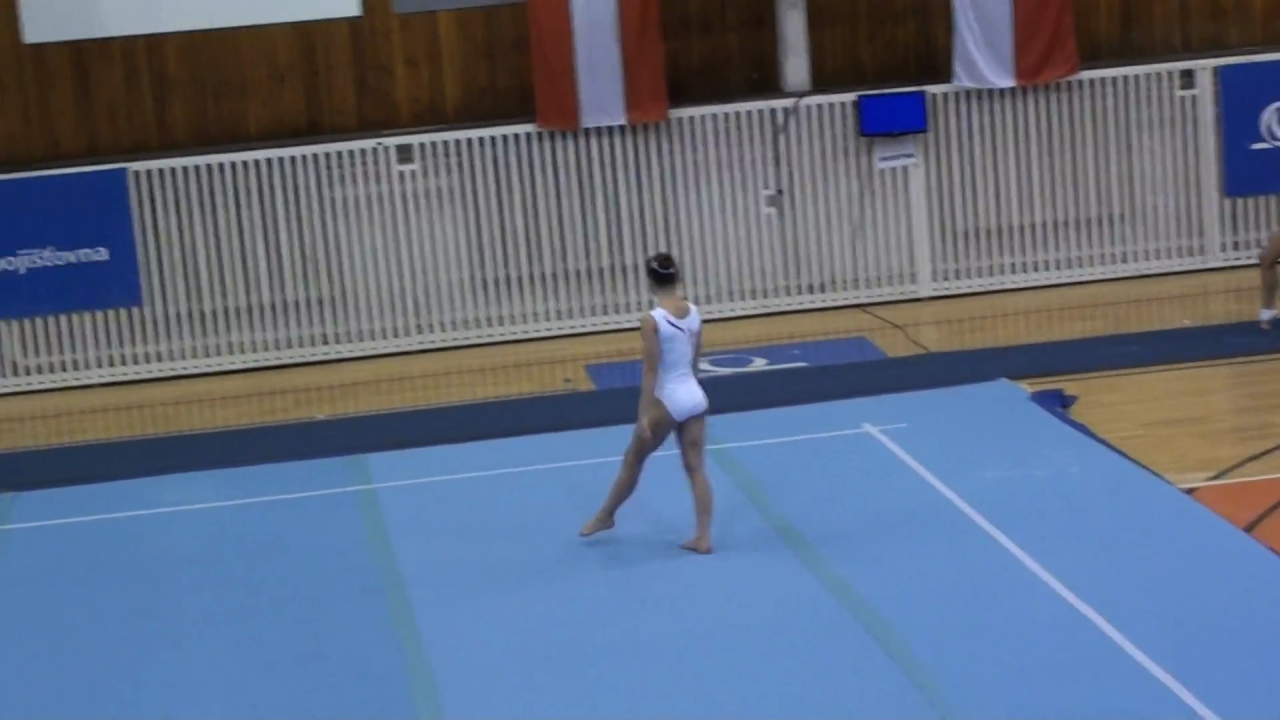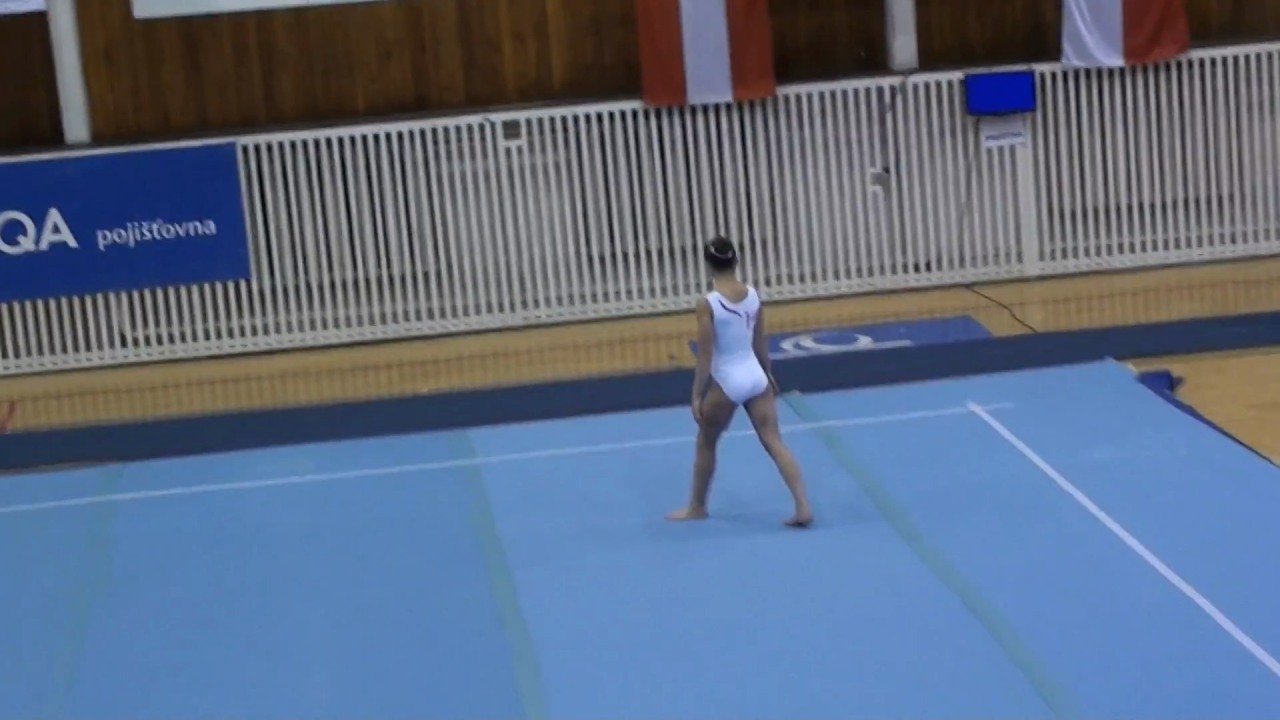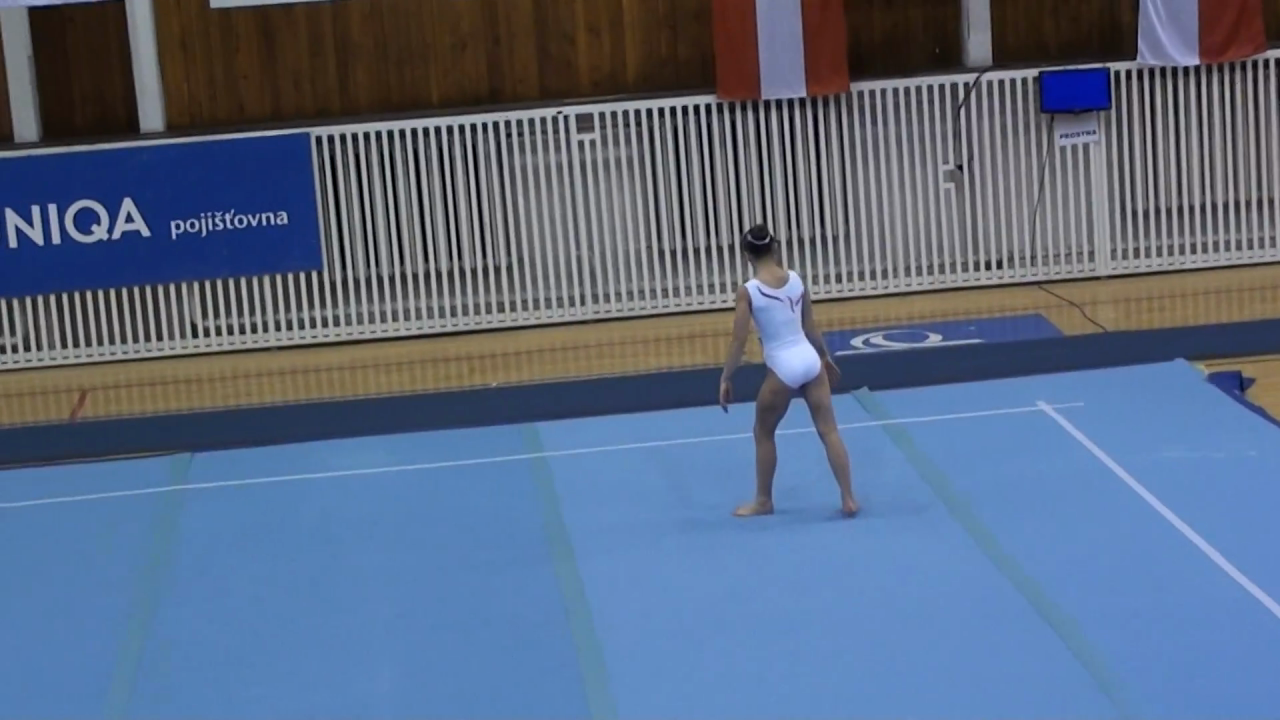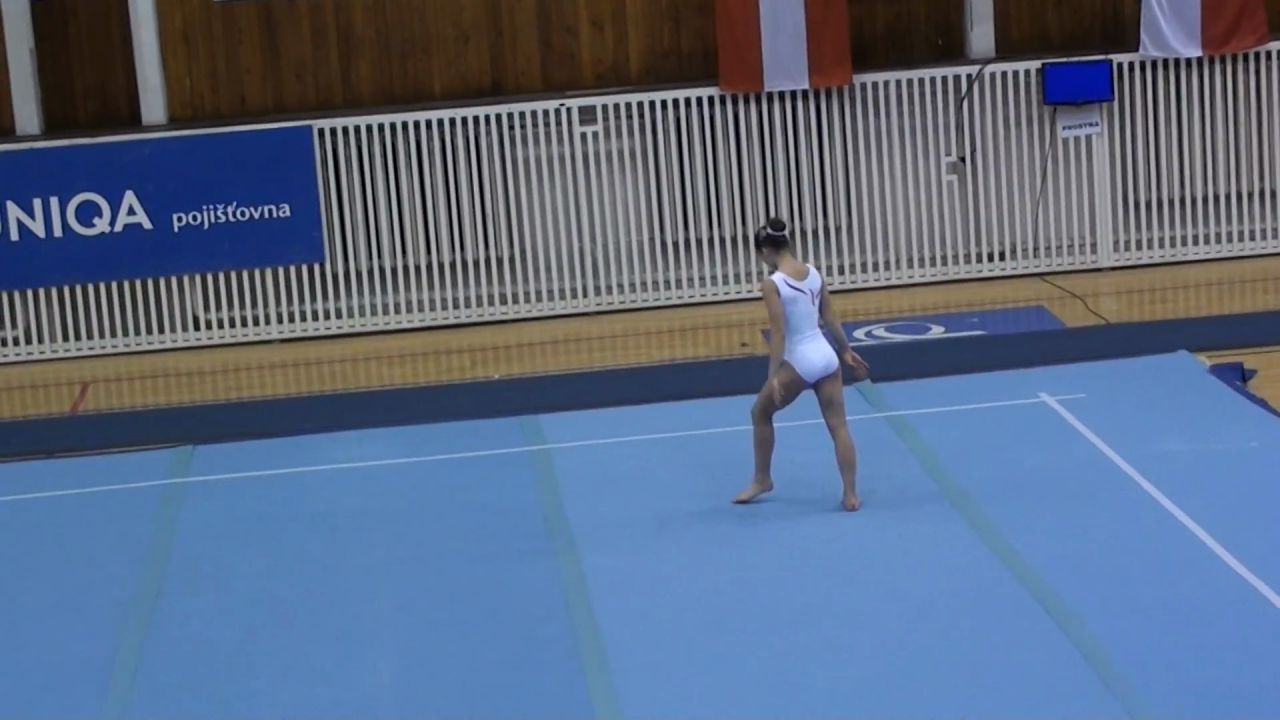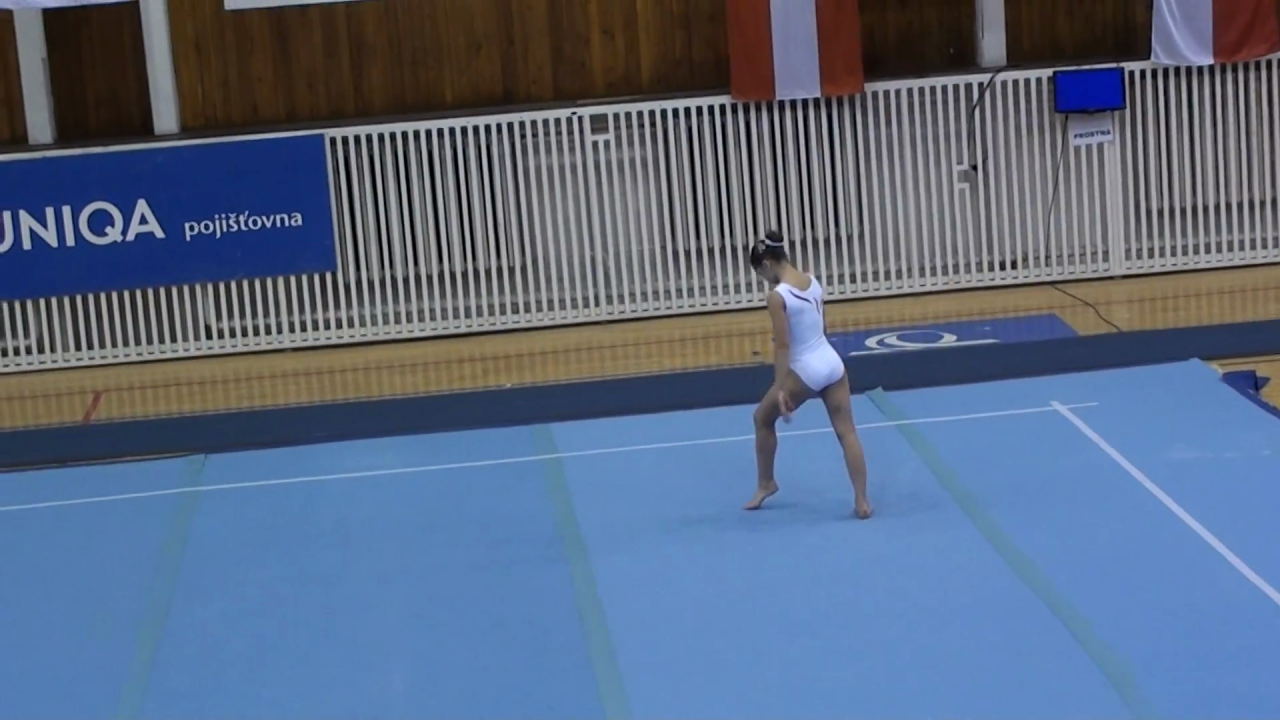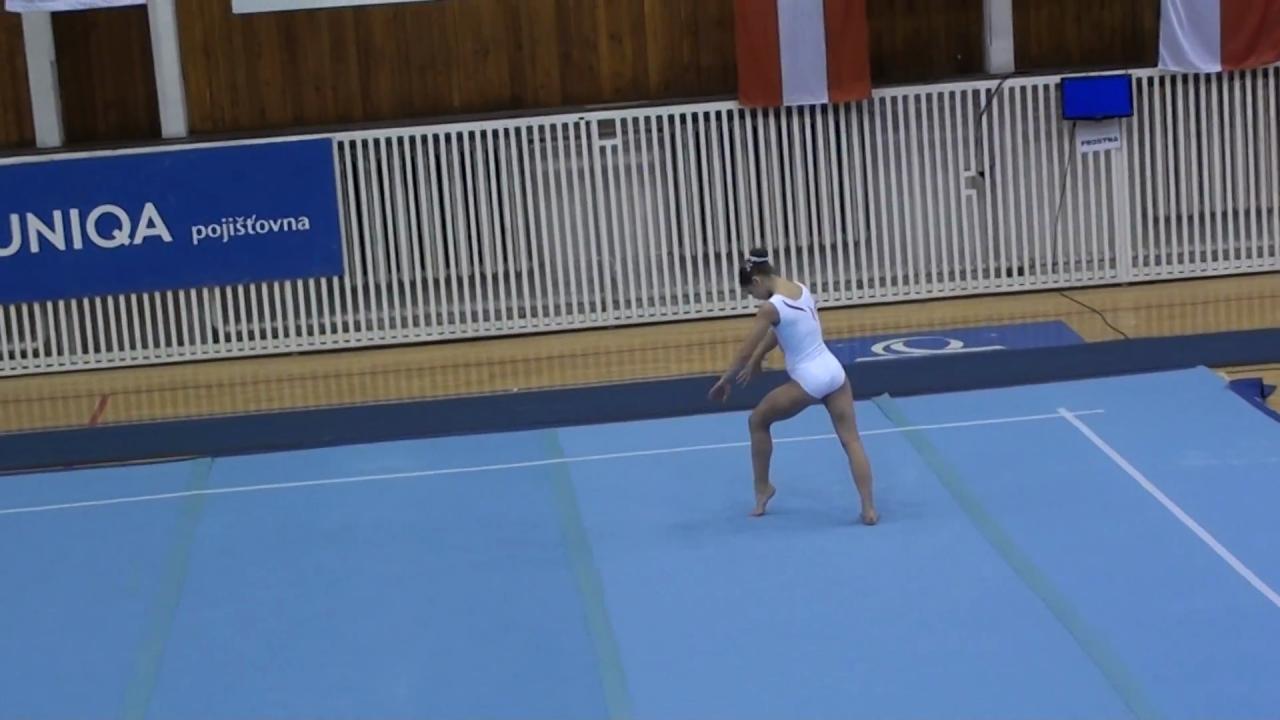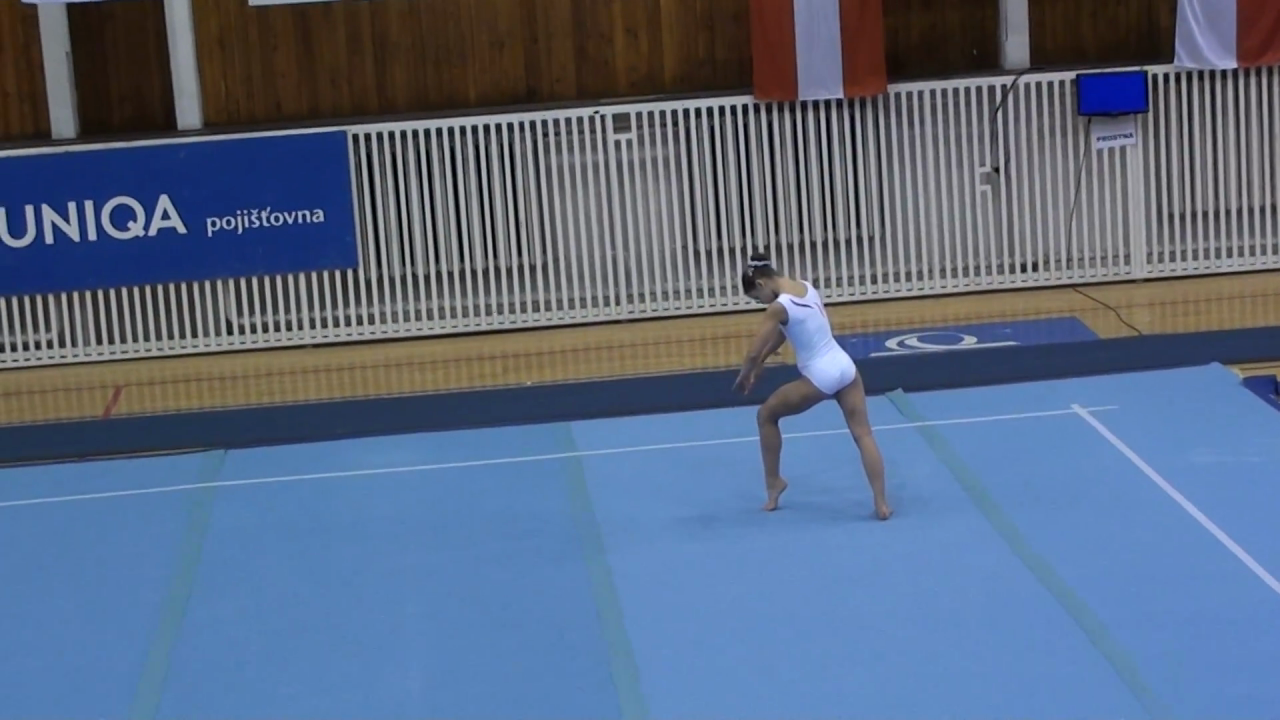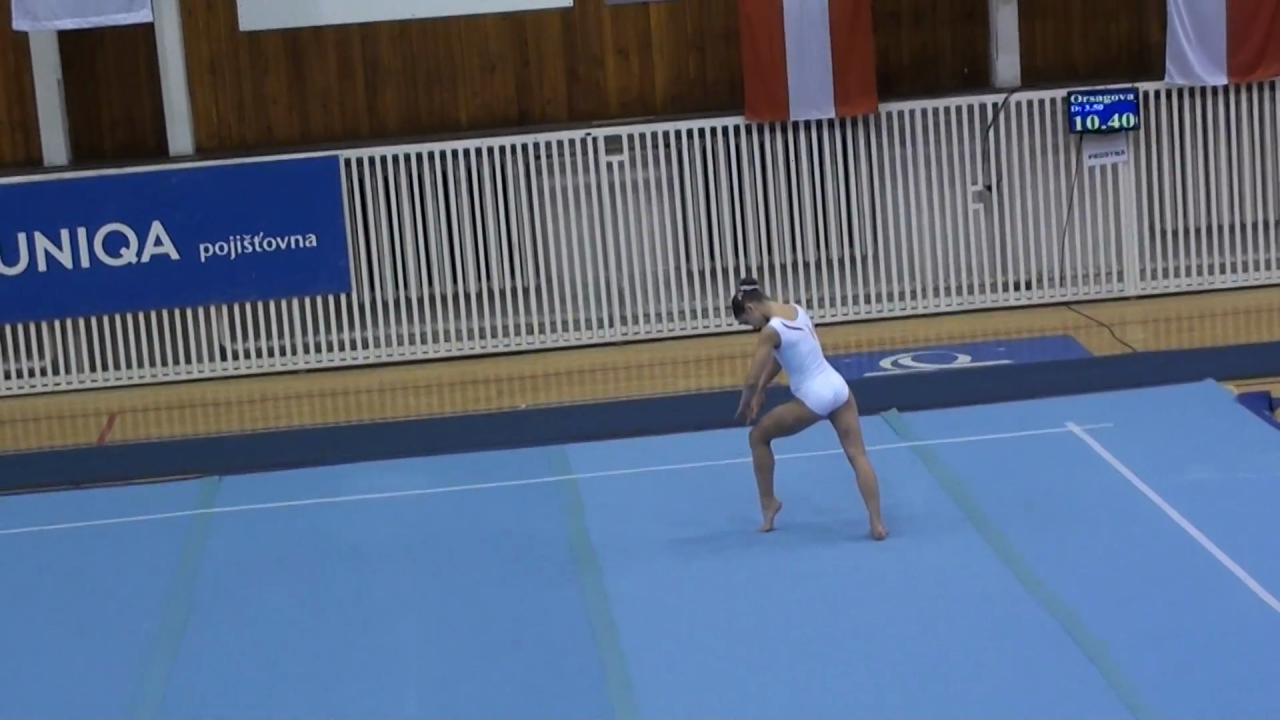
dt=0.3s
person 1, frame 1
left shoulder: (651, 320)
right shoulder: (693, 312)
left elbow: (651, 371)
left wrist: (643, 415)
left hip: (668, 401)
right hip: (695, 397)
left knee: (632, 461)
right knee: (695, 468)
left ankle: (605, 516)
right ankle: (703, 537)
person 1, frame 2
left shoulder: (707, 304)
right shoulder: (753, 295)
left elbow: (705, 355)
right elbow: (759, 342)
left wrist: (696, 395)
right wrist: (768, 374)
left hip: (728, 383)
right hip: (756, 377)
left knee: (705, 443)
right knee: (774, 442)
left ankle: (697, 506)
right ankle: (802, 506)
person 1, frame 3
left shoulder: (747, 291)
right shoulder: (796, 279)
left elbow: (739, 340)
right elbow: (810, 325)
left wrist: (725, 379)
right wrist: (825, 357)
left hip: (783, 369)
right hip: (810, 361)
left knee: (763, 432)
right knee: (829, 431)
left ankle: (763, 501)
right ankle: (848, 499)
person 1, frame 4
left shoulder: (771, 284)
right shoulder: (813, 273)
left elbow: (778, 332)
right elbow: (829, 319)
left wrist: (774, 375)
right wrist: (847, 351)
left hip: (800, 363)
right hip: (827, 357)
left knee: (760, 413)
right knee: (838, 425)
left ankle: (761, 480)
right ankle: (851, 495)
person 1, frame 5
left shoulder: (777, 296)
right shoulder: (812, 282)
left elbow: (782, 346)
left wrist: (781, 389)
left hip: (805, 372)
right hip: (832, 364)
left knee: (763, 418)
right knee: (847, 432)
left ankle: (765, 483)
right ankle: (862, 502)
person 1, frame 6
left shoulder: (771, 307)
right shoulder: (802, 289)
left elbow: (744, 350)
left wrist: (725, 381)
right wrist: (757, 359)
left hip: (808, 381)
right hip: (834, 372)
left knee: (757, 421)
right knee: (851, 440)
left ankle: (762, 488)
right ankle: (868, 509)
person 1, frame 7
left shoulder: (778, 307)
right shoulder: (807, 287)
left elbow: (754, 352)
left wrist: (744, 377)
right wrist: (760, 363)
left hip: (820, 378)
right hip: (845, 367)
left knee: (766, 415)
right knee: (864, 434)
left ankle: (773, 482)
right ankle: (881, 503)
person 1, frame 8
left shoulder: (771, 332)
right shoulder: (797, 310)
left elbow: (751, 380)
left wrist: (744, 407)
right wrist: (761, 391)
left hip: (813, 400)
right hip: (838, 389)
left knee: (758, 436)
right knee: (858, 455)
left ankle: (768, 503)
right ankle: (877, 523)
